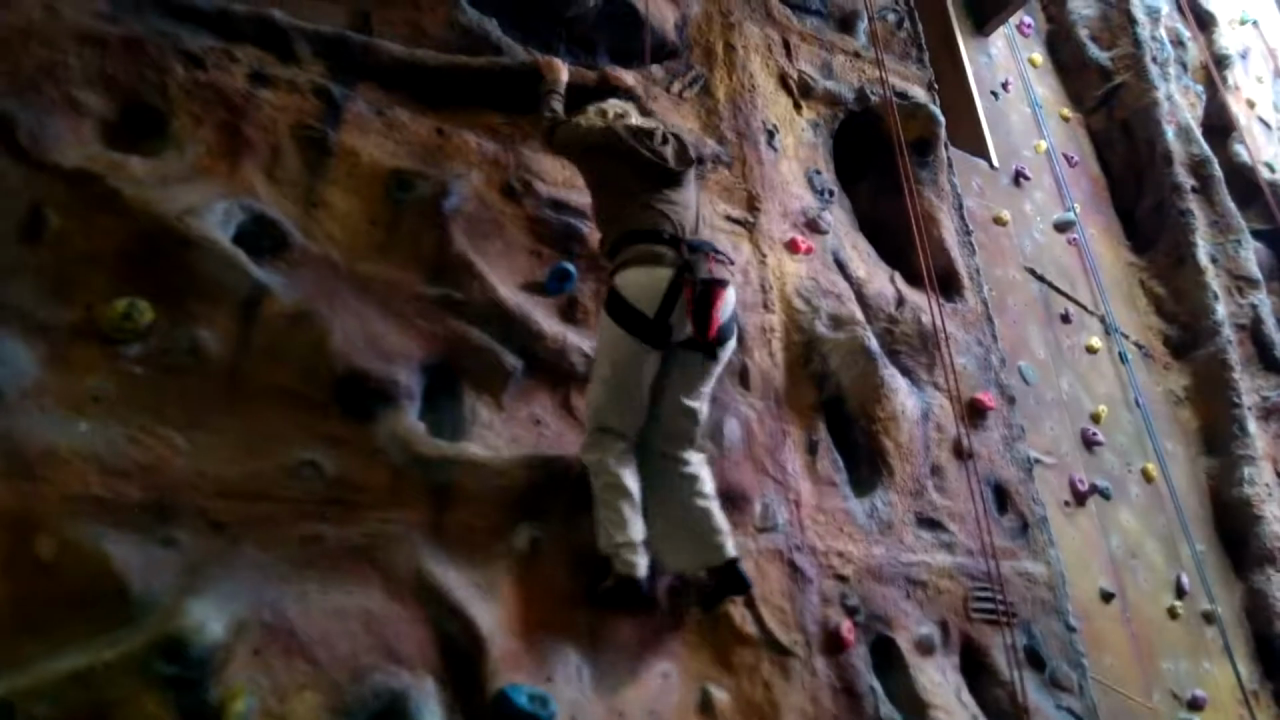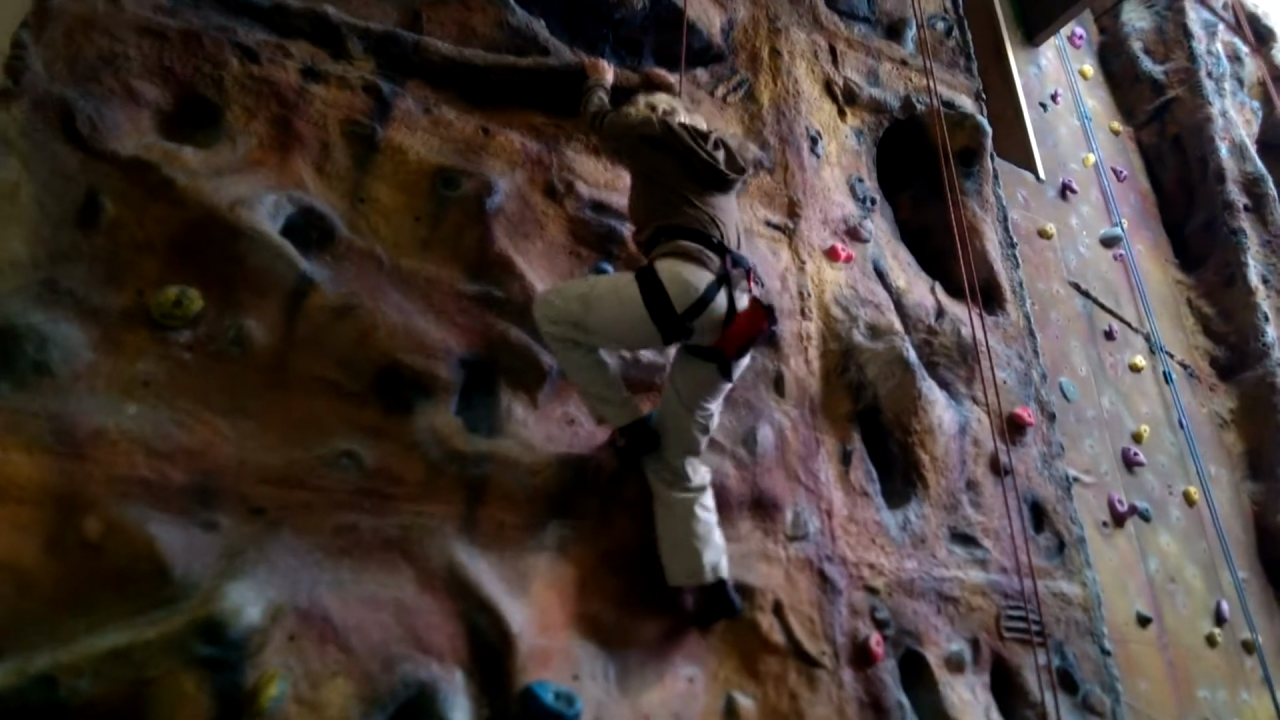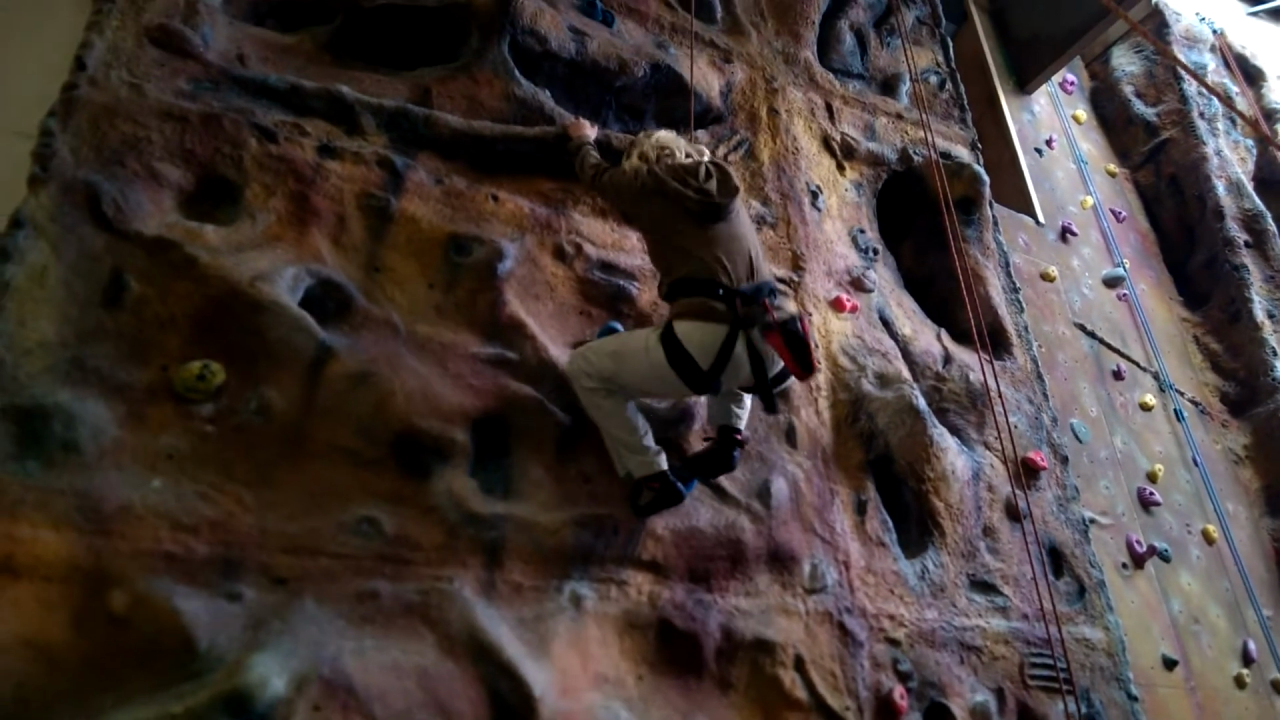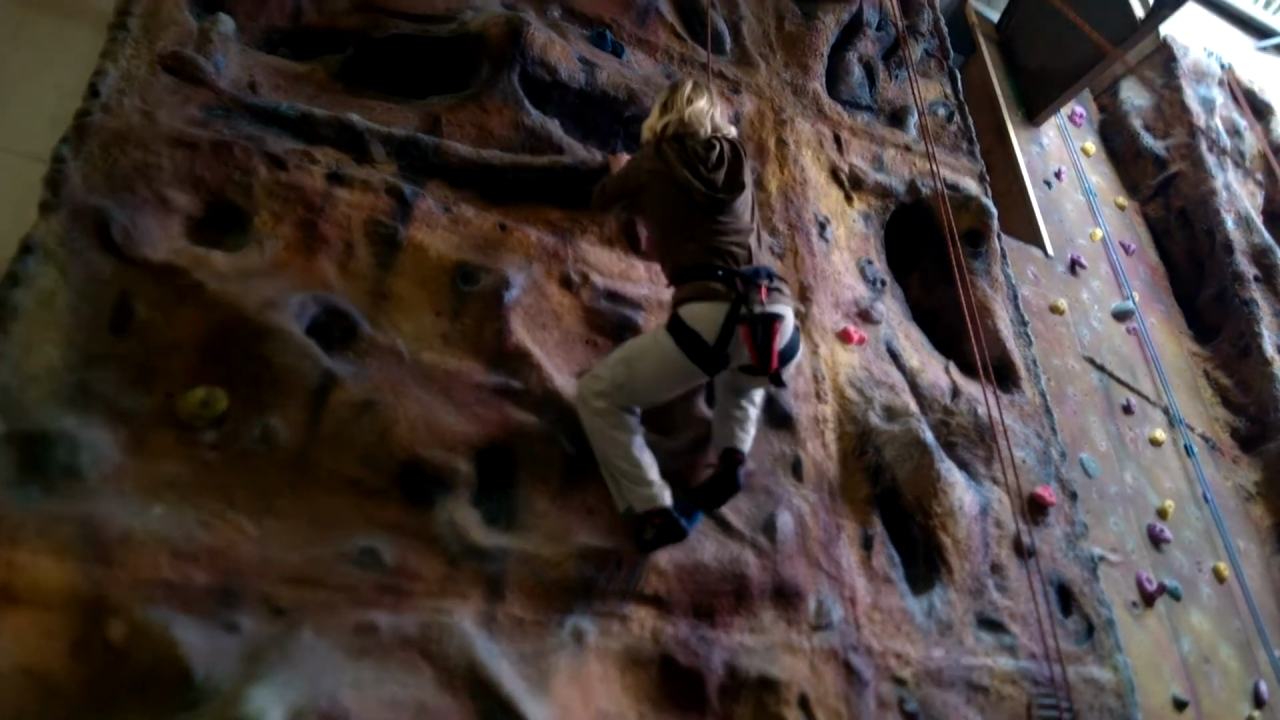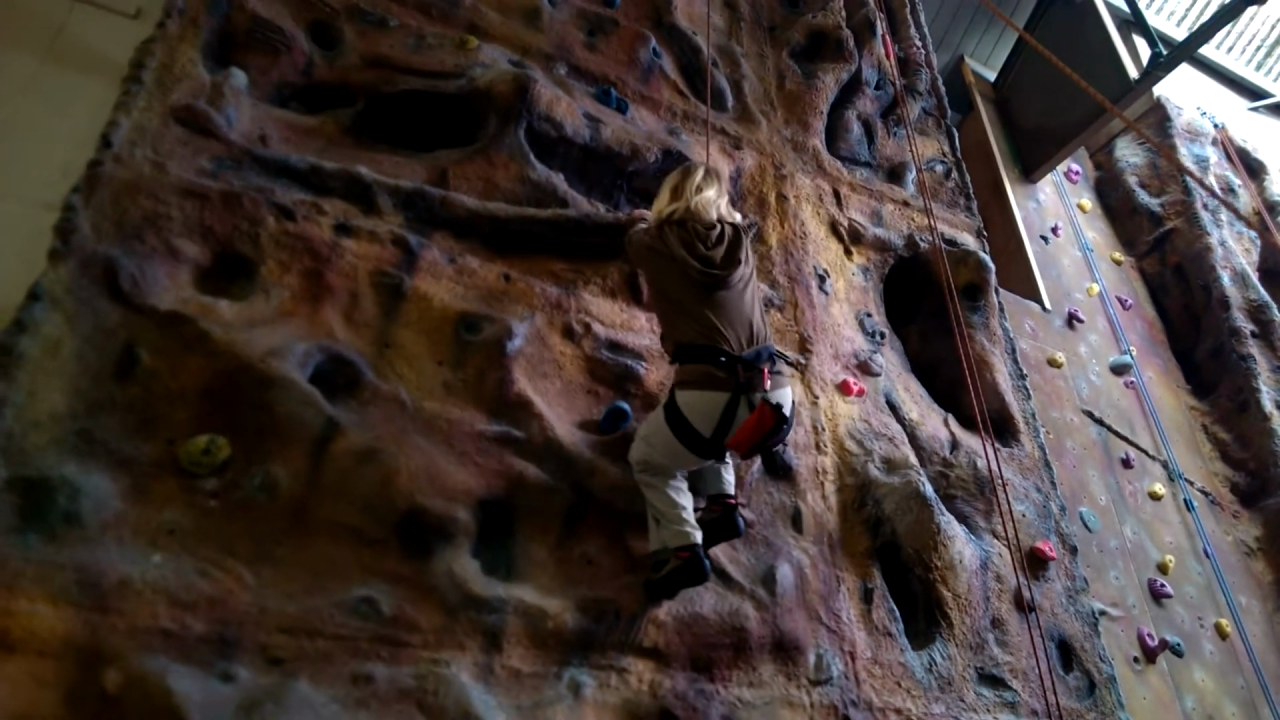
dt=1s
person 1, frame 1
left shoulder: (602, 143)
right shoulder: (675, 152)
left elbow: (554, 128)
left wrist: (555, 82)
right wrist: (631, 94)
left hip: (649, 283)
right hip: (714, 294)
left knee: (609, 435)
right knee: (674, 444)
left ankle: (625, 569)
right ankle: (720, 563)
person 1, frame 2
left shoulder: (651, 134)
right shoulder: (723, 158)
left elbow: (598, 115)
left wrist: (599, 79)
right wrist: (674, 91)
left hip: (683, 282)
right hip: (737, 312)
left knee: (553, 309)
right knee: (678, 455)
left ankle: (628, 422)
right ankle: (710, 581)
person 1, frame 3
left shoulder: (643, 184)
right shoulder: (723, 181)
left elbow: (594, 173)
left wrist: (582, 138)
left hip: (706, 342)
right hip: (769, 347)
left knee: (585, 367)
left ankle: (653, 476)
right ankle: (728, 437)
person 1, frame 4
left shoulder: (651, 162)
right shoulder: (737, 162)
left elbow: (603, 200)
left wrist: (622, 172)
left hip: (709, 317)
right hip: (776, 318)
left knee: (598, 394)
right knee: (743, 377)
left ankle: (655, 510)
right ankle: (732, 460)
person 1, frame 5
left shoulder: (658, 242)
right shoulder: (737, 240)
left hip: (711, 398)
right hip: (774, 401)
left knee: (648, 461)
left ankle: (683, 549)
right ankle: (722, 503)
